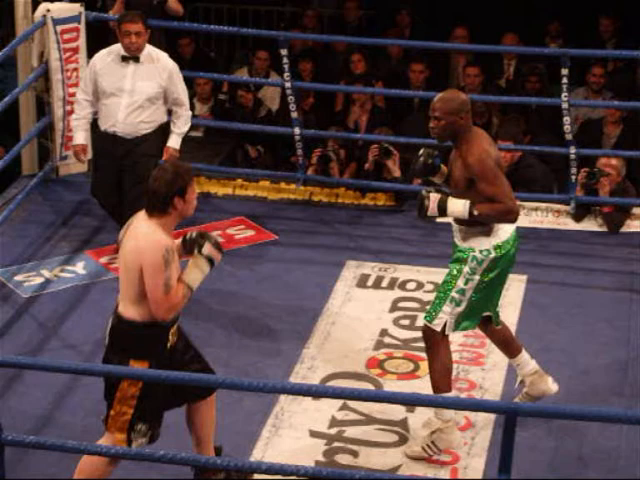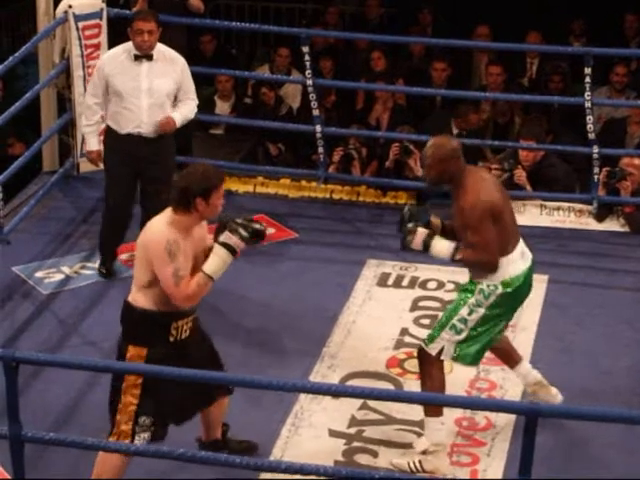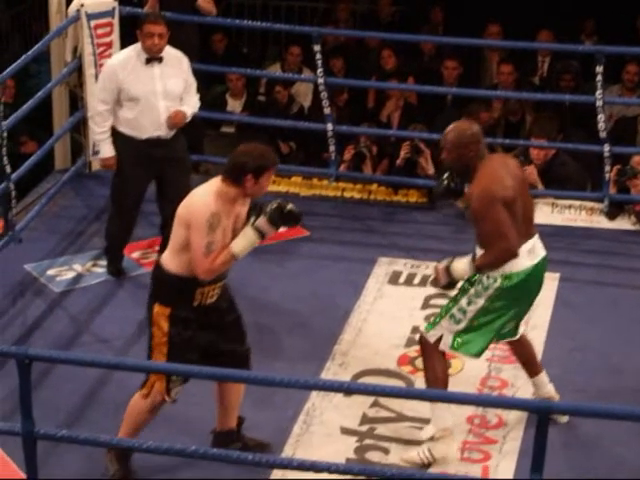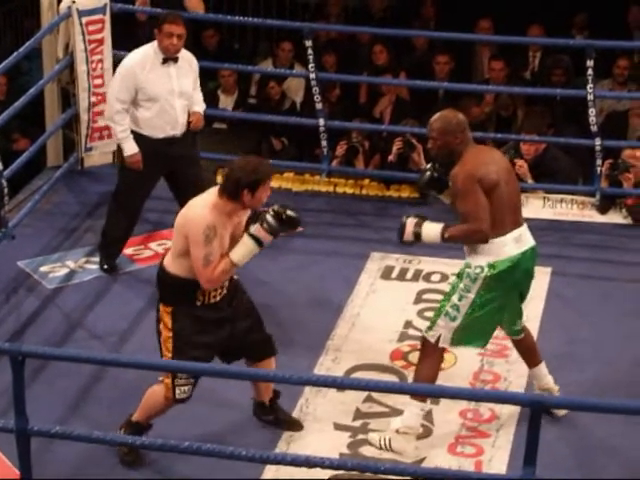
dt=1s
person 1, frame 1
left shoulder: (476, 154)
right shoulder: (466, 140)
left elbow: (509, 209)
left wrist: (448, 206)
left hip: (485, 250)
right hip: (487, 244)
left knee: (434, 329)
right knee: (484, 316)
left ankle: (444, 428)
right ankle: (536, 379)
person 1, frame 2
left shoulder: (472, 200)
right shoulder: (473, 175)
left elbow: (487, 260)
left wrist: (433, 244)
right wrist: (431, 224)
left hip: (498, 283)
right hip: (516, 269)
left knee: (430, 354)
right knee: (486, 331)
left ankle: (434, 453)
right ankle: (539, 388)
person 1, frame 3
left shoulder: (482, 189)
right shoulder: (506, 163)
left elbow: (507, 248)
left wrist: (460, 268)
right wrist: (461, 196)
left hip: (505, 276)
right hip: (534, 262)
left knee: (432, 342)
right knee: (510, 331)
left ankle: (441, 436)
right ankle: (549, 399)
person 1, frame 4
left shoulder: (464, 171)
right shoulder: (492, 155)
left elbow: (479, 231)
left wrist: (427, 230)
right wrist: (443, 190)
left hip: (492, 264)
right hip: (522, 250)
left knee: (434, 340)
right knee: (512, 323)
left ankle: (405, 431)
right ankle: (549, 391)
person 2, frame 1
left shoulder: (142, 219)
right shoulder: (156, 243)
right elbow: (165, 309)
left wrist: (183, 247)
right wrist: (201, 264)
left hip: (155, 332)
right hip: (139, 342)
left knee: (203, 390)
right knee: (121, 437)
person 2, frame 2
left shoulder: (196, 223)
right shoulder: (162, 236)
right elbow: (185, 296)
left wrist: (225, 241)
right wrist: (225, 250)
left hip: (182, 325)
right hip: (149, 333)
left knee: (217, 388)
right knee: (131, 431)
left ankle: (213, 441)
person 2, frame 3
left shoulder: (238, 194)
right shoulder: (206, 206)
right elbow: (207, 268)
left wrist: (270, 220)
right wrist: (256, 232)
left hip: (213, 291)
right hip: (177, 294)
left knee: (235, 362)
right knee: (162, 385)
left ankle: (227, 434)
right ankle: (119, 449)
person 2, frame 4
left shoulder: (237, 203)
right shoulder: (203, 218)
right elbow: (209, 279)
left wrist: (270, 225)
right wrist: (255, 239)
left hip: (223, 288)
right hip: (184, 297)
left knee: (262, 348)
right knee: (177, 386)
left ankle: (266, 406)
right ankle: (132, 428)
person 3, frame 1
left shoulder: (164, 65)
right shoulder: (100, 60)
left elbow: (181, 106)
right elbow: (85, 100)
left wrist: (174, 142)
right wrist: (80, 137)
left hip: (145, 143)
right hip: (106, 140)
left knee: (137, 204)
right knee: (104, 194)
person 3, frame 2
left shoulder: (175, 62)
right shoulder: (110, 60)
left elbow: (189, 101)
right elbow: (93, 103)
left wrist: (175, 118)
right wrist: (92, 141)
left hip: (159, 144)
right hip: (120, 143)
left knee: (156, 205)
right knee: (116, 204)
right ankle: (107, 255)
person 3, frame 3
left shoulder: (179, 60)
right shoulder: (118, 65)
left elbow: (191, 94)
right elbow: (101, 109)
left wrist: (185, 111)
right wrist: (105, 149)
left hip: (172, 144)
right hip: (132, 147)
left knee: (177, 204)
right knee: (125, 206)
right ankle: (114, 257)
person 3, frame 4
left shoulder: (189, 61)
right shoulder: (135, 63)
right elbow: (116, 108)
left wrist: (197, 110)
right wrist: (129, 147)
left hip: (181, 142)
right hip: (145, 145)
left knee: (196, 195)
right knee: (127, 202)
right ankle: (108, 253)
